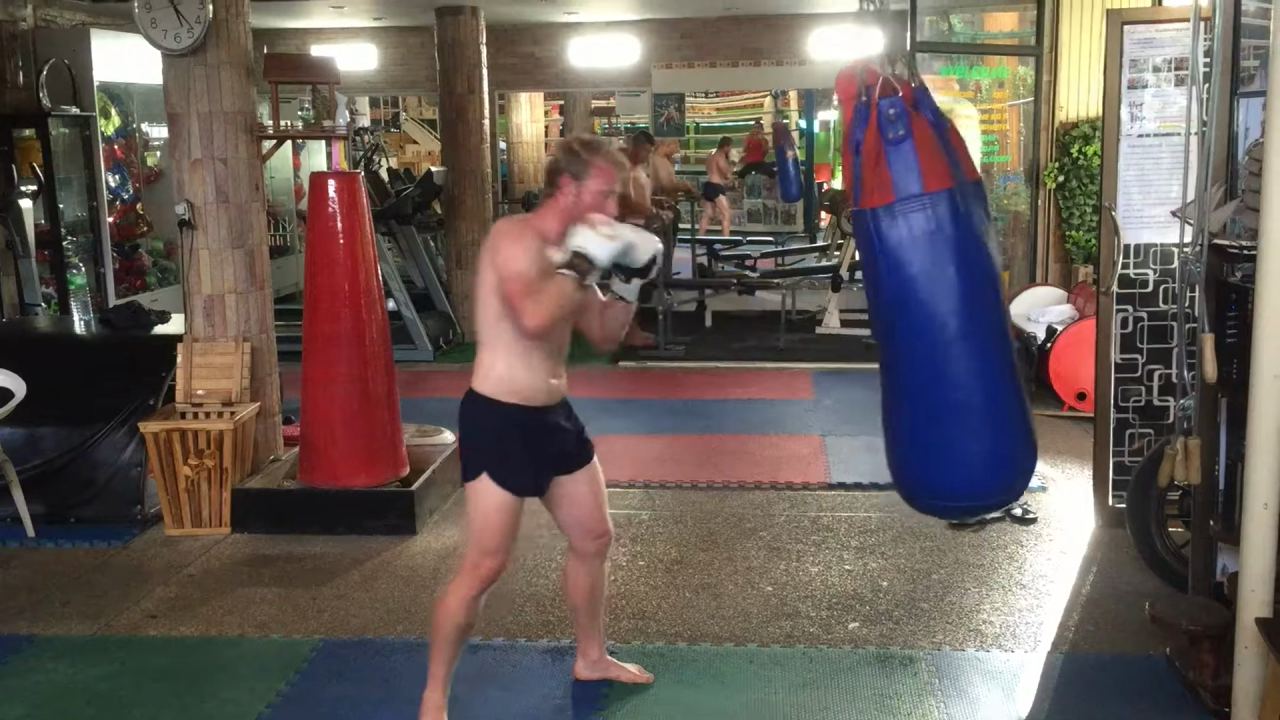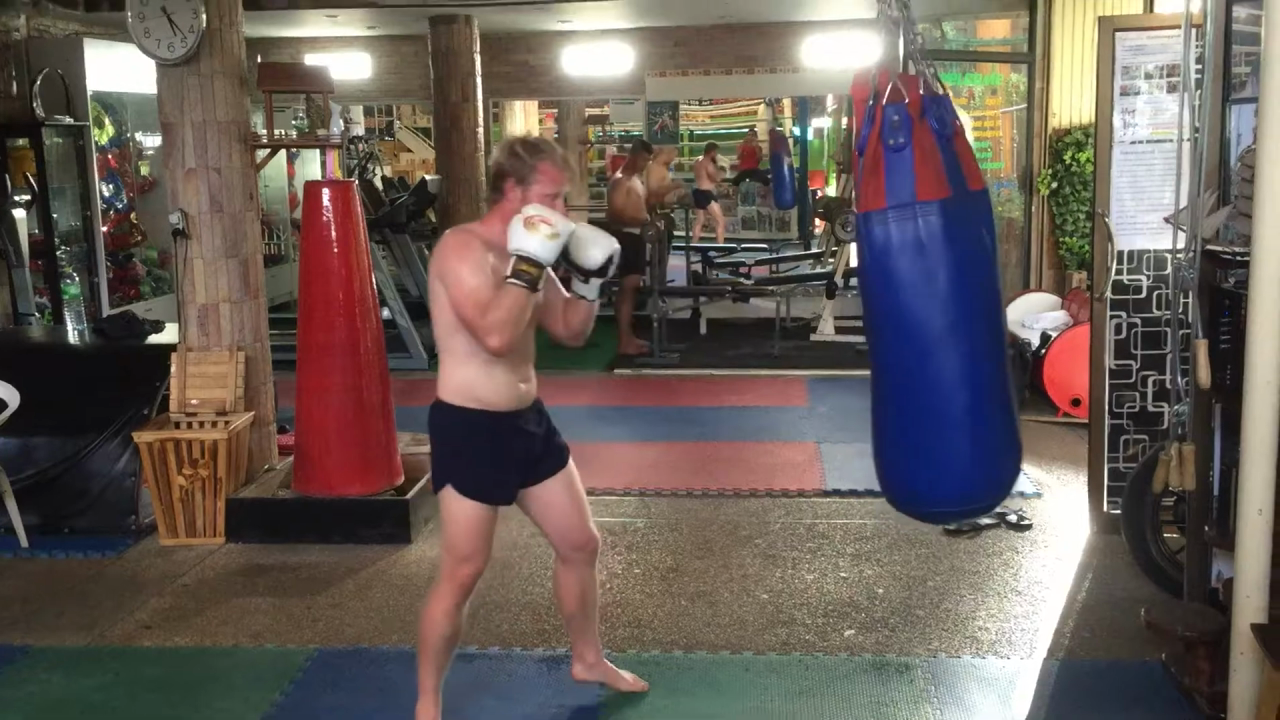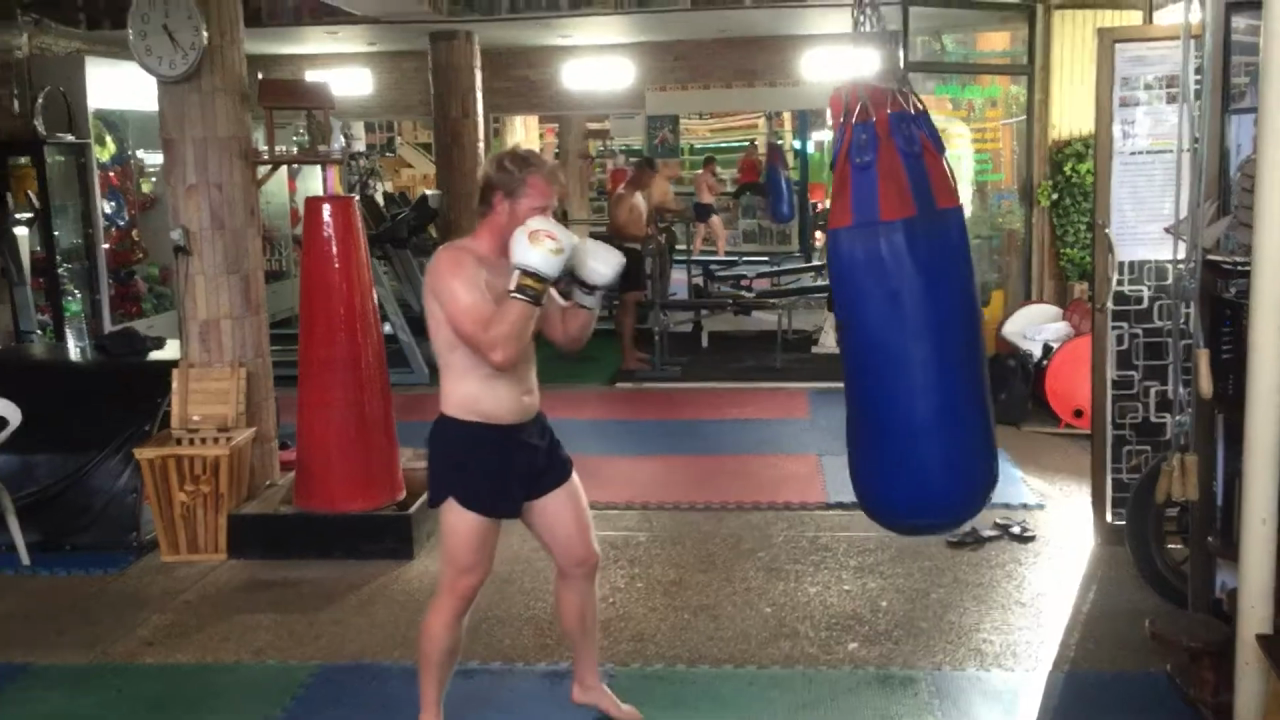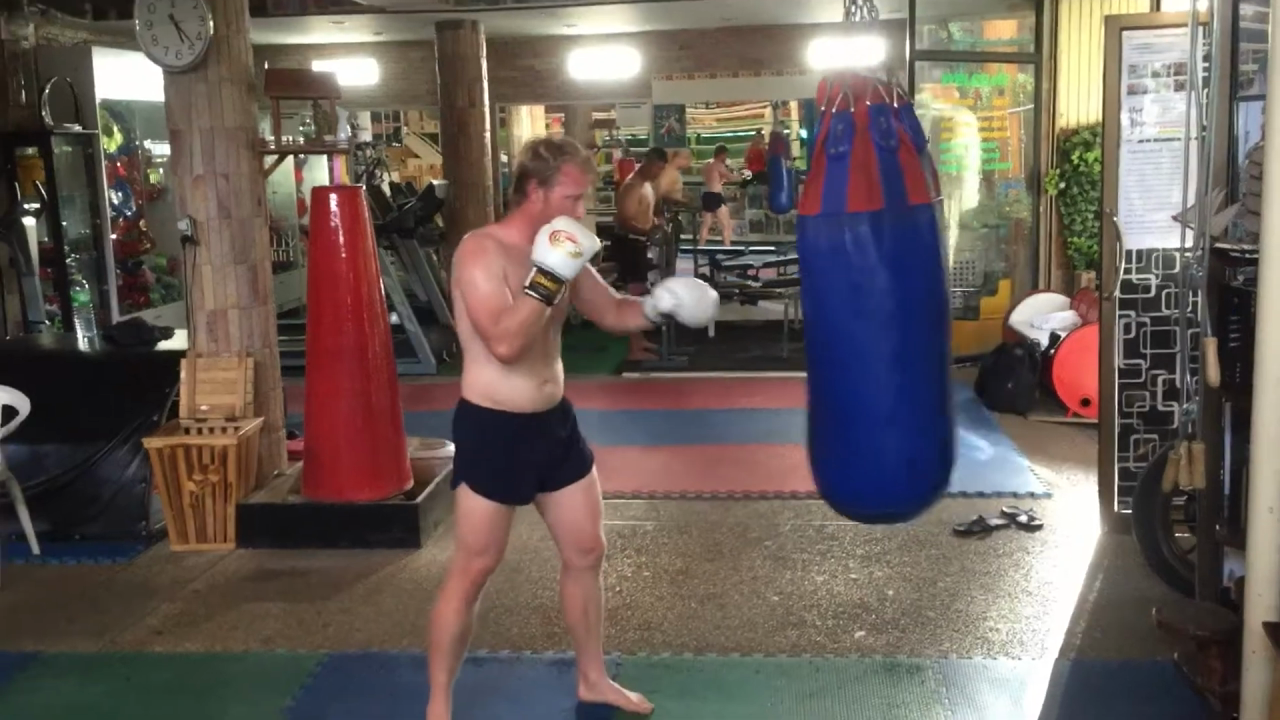
dt=0.2s
person 1, frame 1
left shoulder: (568, 244)
right shoulder: (512, 237)
left elbow: (604, 335)
right elbow: (533, 317)
left wrist: (627, 278)
right wrist: (582, 259)
left hip: (555, 414)
right hip: (499, 420)
left knee: (594, 538)
right knee: (484, 566)
left ankle: (592, 657)
person 1, frame 2
left shoulder: (527, 249)
right shoulder: (461, 247)
left elbow: (572, 333)
right elbow: (495, 335)
left wrist: (588, 277)
right wrist: (528, 264)
left hip: (528, 420)
right hip: (469, 428)
left knee: (580, 544)
right knee: (460, 575)
left ankle: (589, 659)
person 1, frame 3
left shoulder: (523, 259)
right shoulder: (454, 264)
left elbow: (566, 334)
right elbow: (498, 350)
left wrist: (591, 289)
right wrist: (533, 277)
left hip: (532, 434)
right hip: (471, 442)
left knee: (581, 562)
right knee: (461, 588)
person 1, frame 4
left shoulder: (558, 247)
right shoulder: (480, 250)
left elbow: (609, 310)
right elbow: (505, 344)
left wrist: (661, 303)
right wrist: (548, 275)
left hip: (553, 421)
right hip: (491, 429)
left knee: (586, 554)
right knee: (472, 572)
person 2, frame 1
left shoulder: (641, 169)
right shoulder: (626, 171)
right elbow: (630, 203)
right wrist: (656, 214)
left hip: (642, 227)
left ankle: (634, 328)
right ankle: (631, 334)
person 2, frame 2
left shoulder: (637, 178)
right shoulder: (620, 181)
right elbow: (614, 213)
right wrist: (641, 221)
left hip: (636, 236)
right hip: (625, 236)
left knee: (632, 287)
right knee: (628, 287)
left ankle: (629, 336)
right ankle: (624, 343)
person 2, frame 3
left shoulder: (639, 193)
right shoulder: (623, 196)
right elbow: (615, 229)
left wrist: (649, 230)
right wrist: (641, 238)
left hip: (635, 252)
right hip: (625, 252)
left knee: (633, 302)
right knee: (628, 303)
left ankle: (631, 349)
right ankle: (627, 359)
person 2, frame 4
left shoulder: (646, 183)
right shoulder: (632, 187)
right elbow: (625, 221)
left wrist: (656, 223)
right wrist: (649, 232)
left hip: (637, 242)
right hip: (627, 243)
left knee: (638, 292)
right knee: (633, 293)
left ankle: (638, 338)
right ankle: (634, 349)
